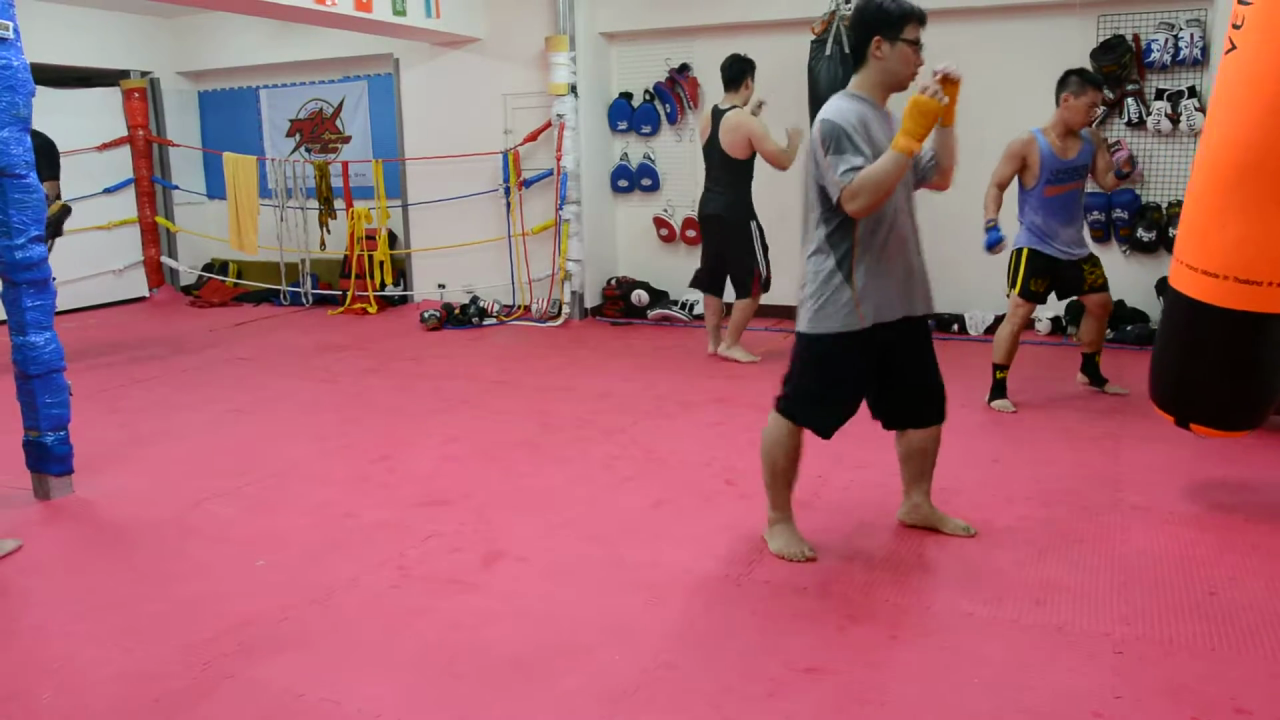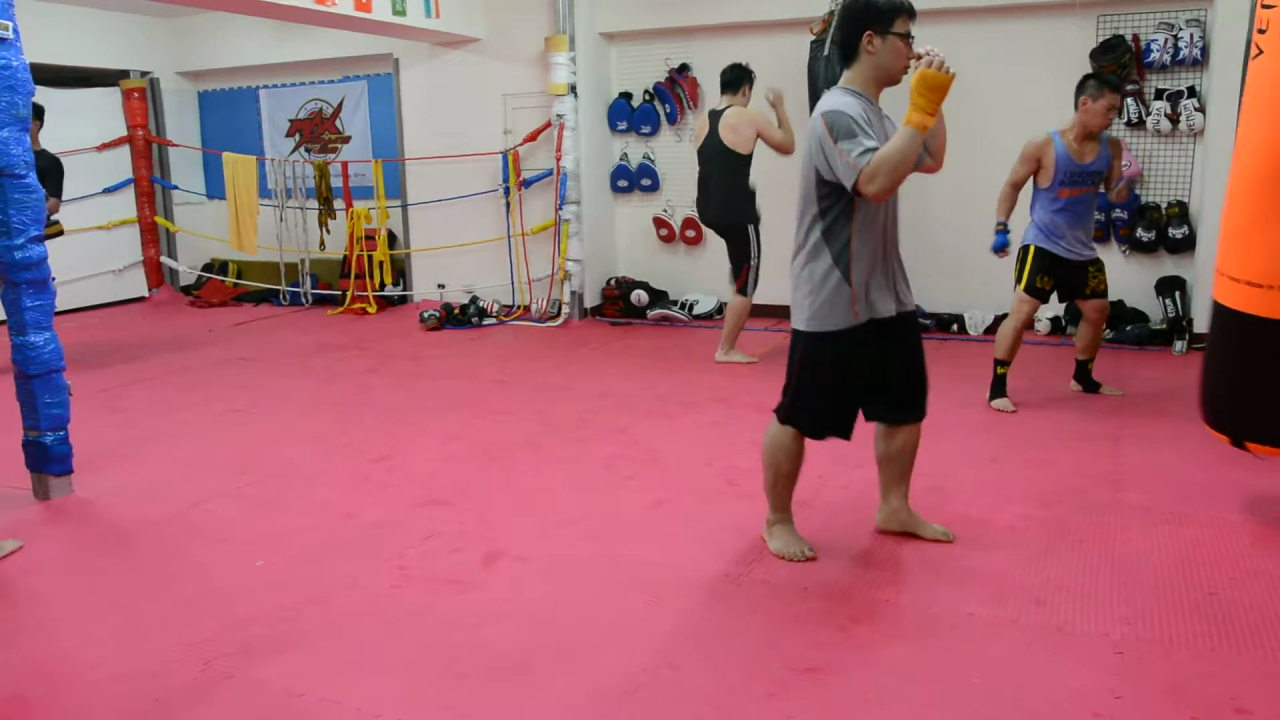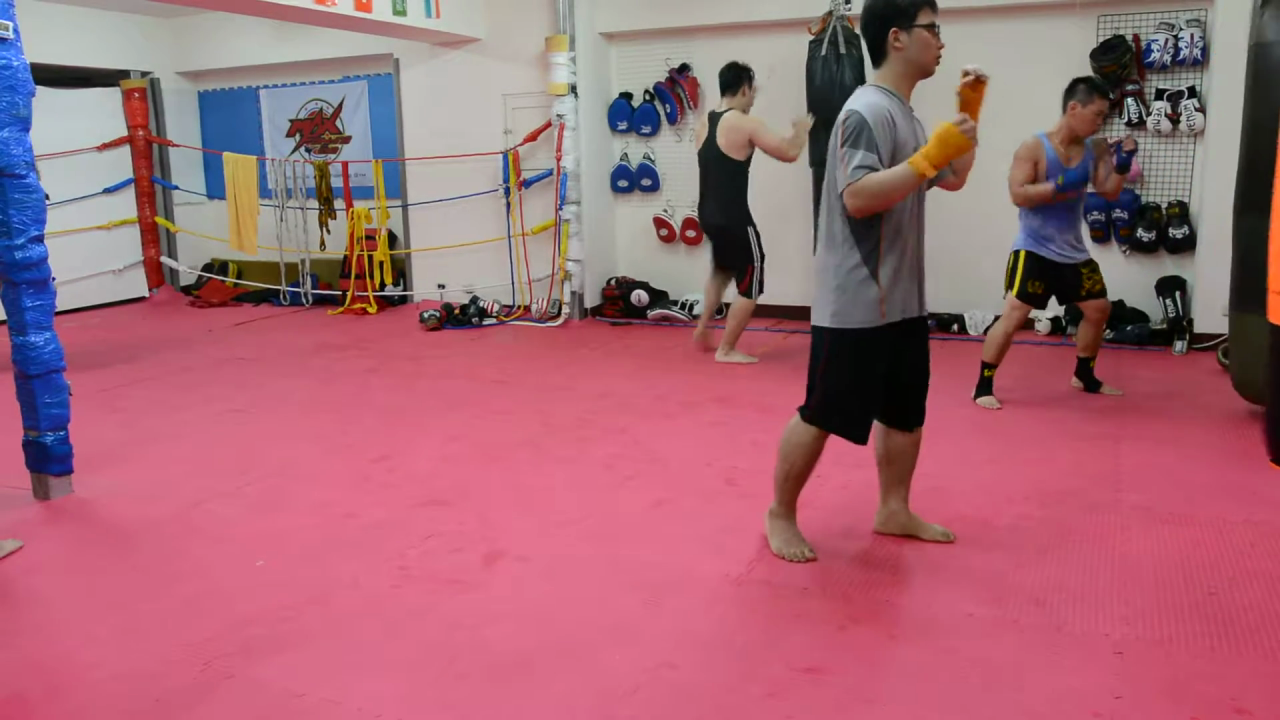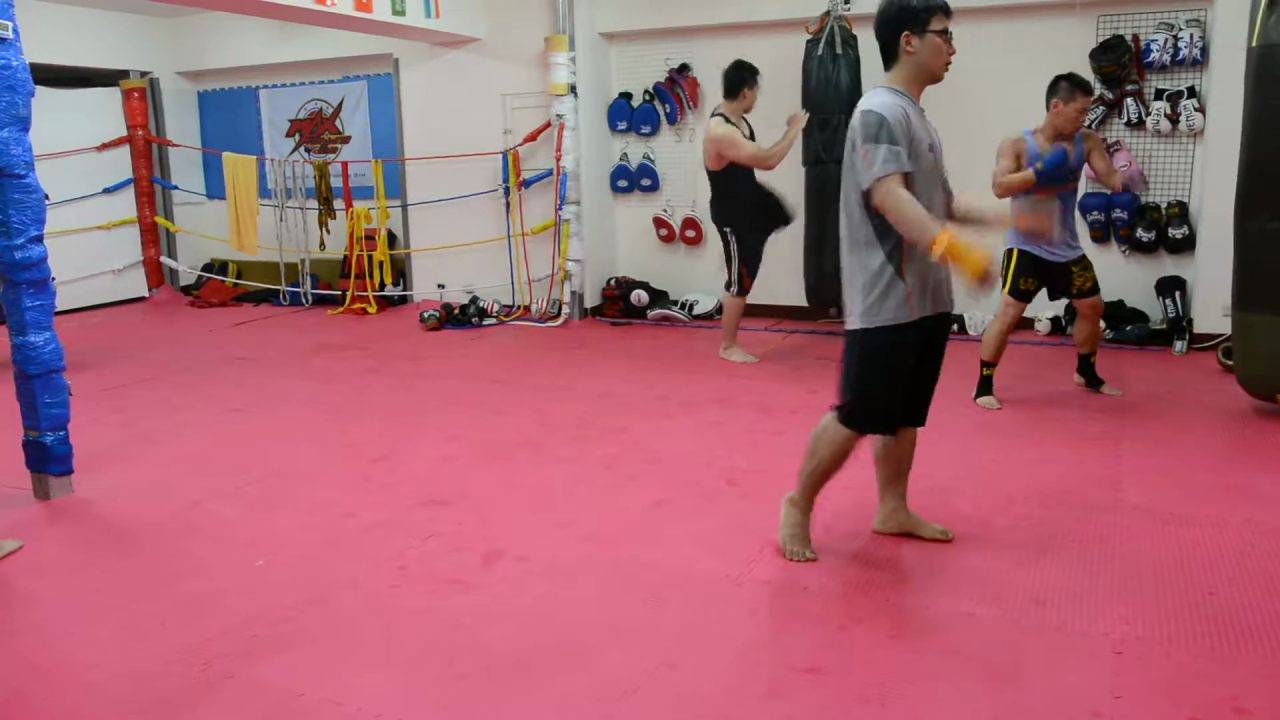
dt=0.3s
person 1, frame 1
left shoulder: (888, 120)
right shoulder: (838, 120)
left elbow: (938, 178)
right elbow: (858, 200)
left wrist: (944, 116)
right wrist: (910, 135)
left hip: (900, 301)
right hip: (839, 304)
left knee: (924, 407)
right knee: (796, 412)
left ankle: (917, 503)
right ankle: (778, 519)
person 1, frame 2
left shoulder: (876, 114)
right shoulder: (837, 113)
left elbow: (930, 161)
right elbow: (875, 182)
left wrist: (934, 103)
right wrist: (920, 111)
left hip: (886, 295)
right hip: (832, 302)
left knee: (906, 406)
right knee: (798, 416)
left ankle: (895, 510)
right ankle: (778, 520)
person 1, frame 3
left shoulder: (906, 114)
right shoulder: (865, 111)
left elbow: (951, 179)
right elbow: (857, 197)
left wrist: (966, 114)
right wrist: (931, 155)
left hip: (902, 299)
right hip: (854, 302)
left knee: (905, 412)
right knee: (822, 413)
left ankle: (894, 511)
right ankle: (780, 515)
person 1, frame 4
left shoulder: (916, 116)
right shoulder: (879, 112)
left elbow: (938, 198)
right elbow: (890, 197)
left wrist: (1003, 219)
right wrist: (954, 247)
left hip: (924, 298)
right hip: (884, 300)
left knee: (906, 413)
right knee: (858, 414)
left ankle: (893, 510)
right ankle: (797, 504)
person 2, frame 1
left shoulder: (1092, 141)
right shoulder: (1026, 145)
left elbow: (1106, 182)
right elbow: (996, 186)
left wrist: (1120, 174)
right wrist: (992, 225)
left hip: (1075, 247)
right hip: (1035, 246)
left knee: (1101, 304)
right knee: (1018, 314)
left ankle: (1090, 372)
right ankle: (997, 390)
person 2, frame 2
left shoulder: (1110, 147)
right shoulder: (1042, 145)
left elbow: (1115, 189)
right elbow: (1012, 185)
left wrist: (1121, 192)
right wrist: (1001, 228)
left hip: (1082, 249)
right hip: (1043, 245)
left knee: (1097, 311)
right knee: (1022, 312)
left ankle: (1083, 378)
right ankle: (997, 388)
person 2, frame 3
left shoulder: (1096, 148)
right shoulder: (1032, 148)
left elbow: (1109, 194)
right elbow: (1018, 195)
left wrist: (1123, 164)
right wrist: (1062, 183)
left hip: (1073, 252)
right hip: (1034, 250)
left knee: (1099, 310)
right knee: (1013, 316)
left ankle: (1084, 376)
right ankle: (984, 386)
person 2, frame 4
left shoulder: (1087, 142)
right shoulder: (1017, 143)
left elbow: (1110, 179)
right elbow: (999, 188)
left wrist: (1128, 181)
right wrist: (1042, 169)
left hip: (1067, 249)
right hip: (1027, 247)
left knee: (1092, 306)
right knee: (1008, 314)
left ankle: (1086, 373)
right ankle: (984, 386)
person 3, frame 1
left shoulder: (709, 117)
right shoulder: (748, 125)
right elbow: (782, 162)
right wrist: (795, 142)
left hip: (709, 208)
right hip: (736, 213)
left knee: (713, 277)
right knee: (754, 281)
left ankle: (714, 341)
right ankle: (730, 344)
person 3, frame 2
left shoulder: (703, 121)
right shoulder: (748, 117)
right elbow: (788, 146)
right wrist: (779, 108)
left hip: (707, 209)
right hip: (735, 211)
right knee: (745, 283)
right ankle: (726, 349)
person 3, frame 3
left shoulder: (705, 122)
right shoulder: (743, 123)
right elbow: (789, 154)
right wrist: (802, 129)
left hip: (709, 213)
right hip: (733, 217)
left knee: (723, 266)
right knee: (751, 285)
left ankle: (703, 329)
right ankle: (727, 349)
person 3, frame 4
left shoulder: (732, 115)
right shoulder: (720, 132)
right elbow: (767, 161)
right wrist: (795, 129)
left hip: (751, 197)
right hip: (733, 213)
left knee: (777, 216)
right knee: (740, 280)
right ankle: (728, 346)
